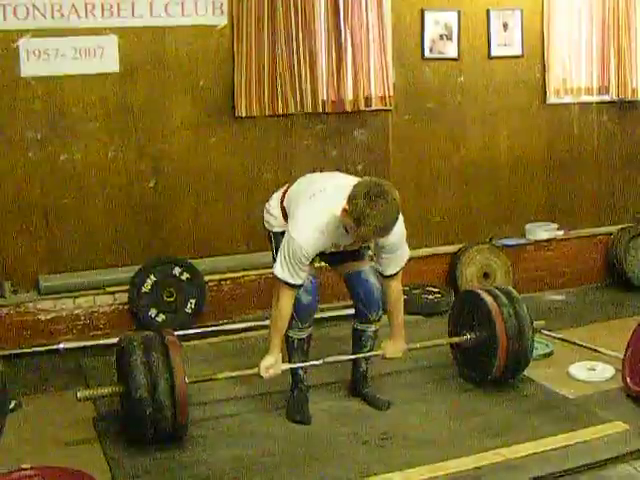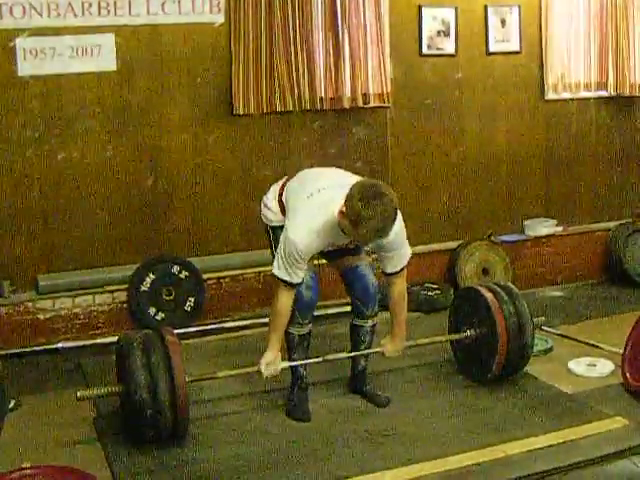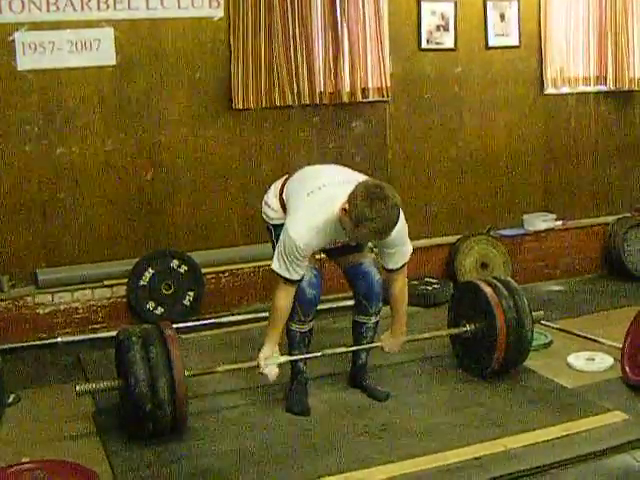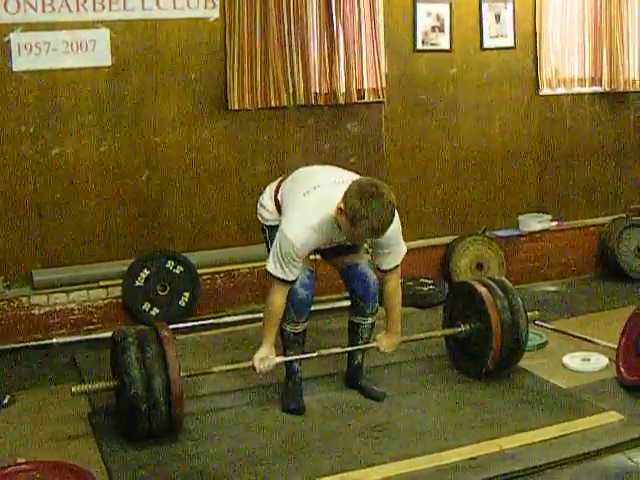
dt=0.5s
person 1, frame 1
left shoulder: (391, 225)
right shoulder: (306, 229)
left elbow: (392, 280)
right elbow: (285, 293)
left wrist: (397, 337)
right wrist: (274, 352)
left hip: (347, 224)
right hip: (286, 220)
left knee: (370, 292)
right knee: (304, 298)
left ankle: (360, 379)
right ankle: (298, 387)
person 1, frame 2
left shoulder: (390, 224)
right shoulder: (303, 230)
left elbow: (396, 280)
right elbow: (286, 291)
left wrist: (397, 336)
right wrist: (273, 349)
left hip: (344, 221)
right hip: (283, 213)
left knee: (367, 288)
right knee: (305, 292)
left ankle: (359, 376)
right ankle: (299, 384)
person 1, frame 3
left shoulder: (392, 221)
right shoulder: (304, 227)
left elbow: (397, 276)
right elbow: (285, 288)
left wrist: (397, 331)
right wrist: (270, 345)
right hip: (284, 211)
left knee: (371, 284)
right knee: (307, 289)
left ankle: (360, 371)
right ankle: (298, 379)
person 1, frame 4
left shoulder: (386, 220)
right shoulder: (299, 229)
left elbow: (390, 275)
right elbow: (279, 288)
left wrist: (393, 330)
right wrist: (267, 345)
right hip: (279, 212)
left knee: (366, 284)
right knee: (300, 291)
left ankle: (355, 371)
right ankle: (293, 379)
